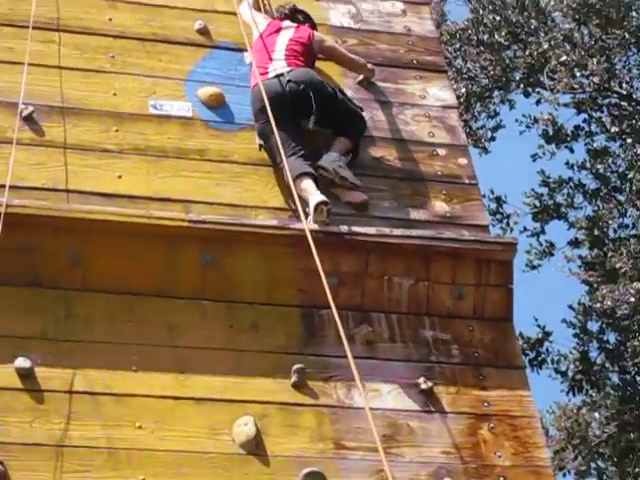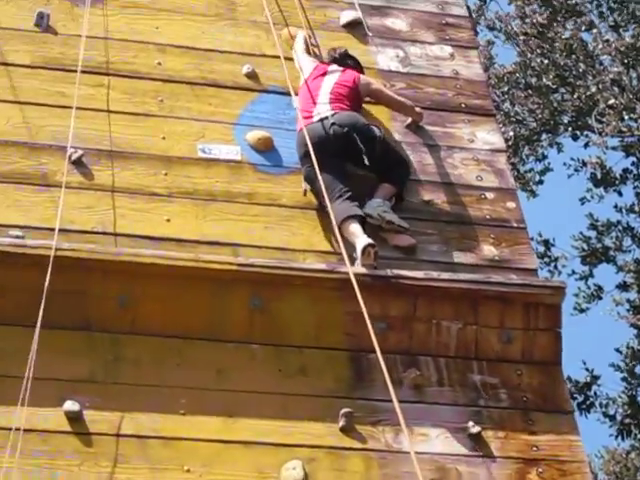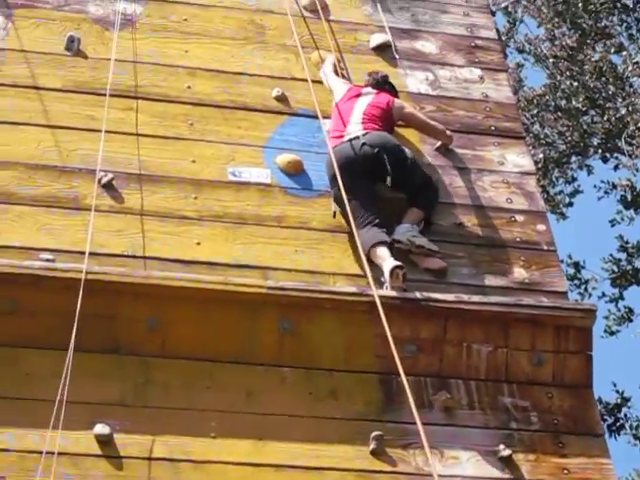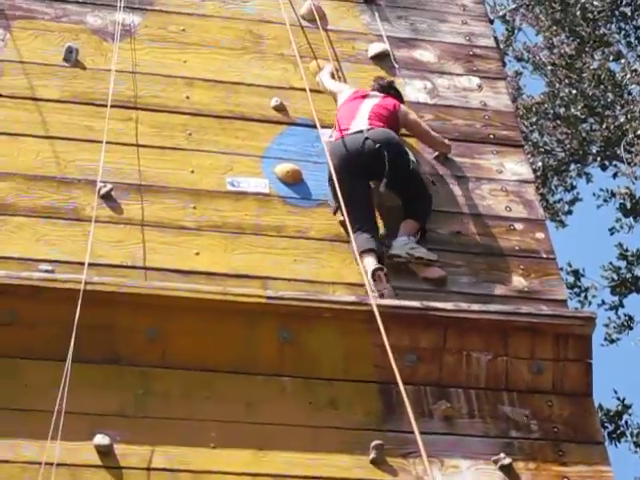
dt=0.2s
person 1, frame 1
left shoulder: (263, 24)
right shoulder: (313, 36)
right elbow: (359, 66)
right wrist: (367, 70)
left hip: (264, 92)
right hip: (301, 80)
left knee: (291, 154)
right knee: (354, 122)
left ankle: (314, 196)
right ankle: (333, 157)
person 1, frame 2
left shoulder: (310, 67)
right shoulder: (360, 79)
left elbow: (299, 50)
right elbow: (406, 107)
left wrist: (302, 35)
right wrist: (416, 114)
left hip: (309, 136)
right hip: (346, 124)
left knee: (338, 196)
right knee: (398, 167)
left ankle: (360, 239)
right ankle: (378, 202)
person 1, frame 3
left shoulder: (344, 89)
right shoulder: (394, 103)
left elbow: (326, 73)
right elbow: (439, 133)
left wrist: (330, 60)
right wrist: (446, 138)
left hip: (340, 156)
right hip: (377, 145)
left knee: (366, 221)
right knee: (426, 189)
left ankle: (387, 261)
right ankle: (407, 227)
person 1, frame 4
left shoulder: (349, 92)
right shoulder: (399, 107)
left elbow: (323, 78)
right elbow: (442, 145)
left wrist: (328, 68)
right wrist: (444, 146)
left hip: (341, 150)
right hip: (380, 141)
left knee: (361, 224)
right knee: (419, 198)
right ankle: (404, 240)
